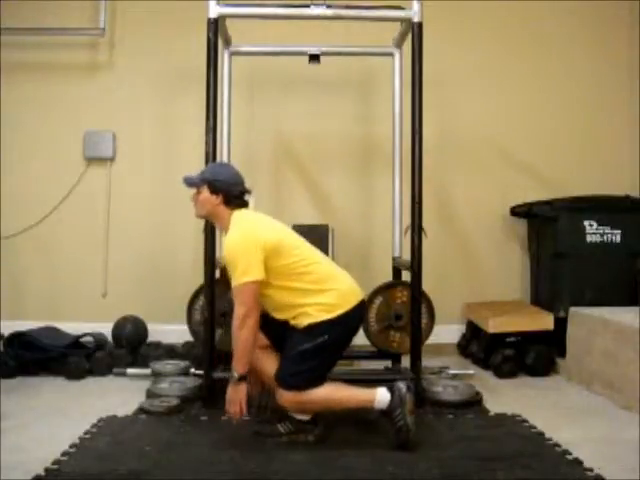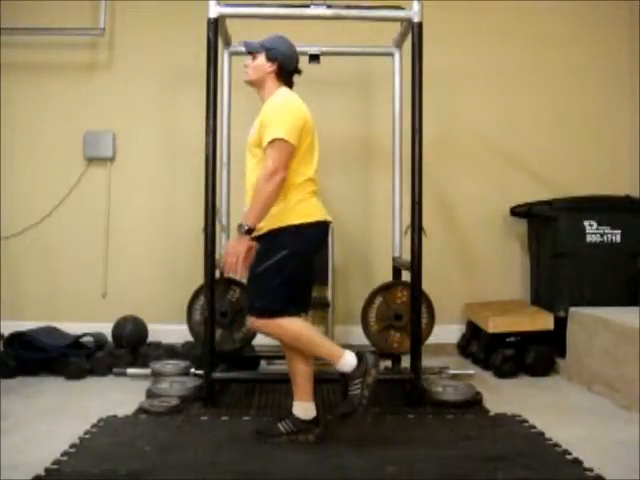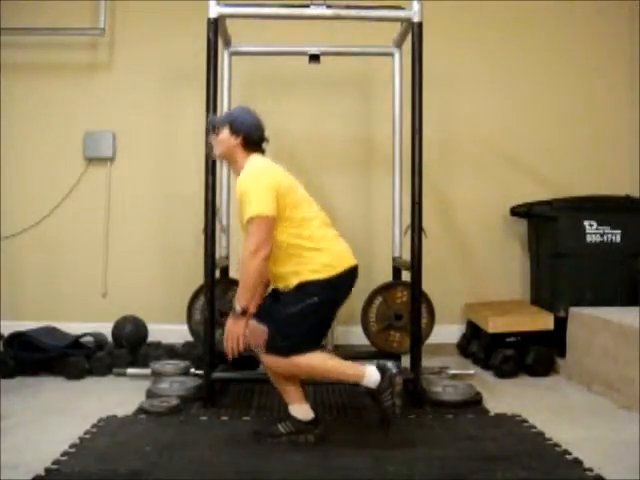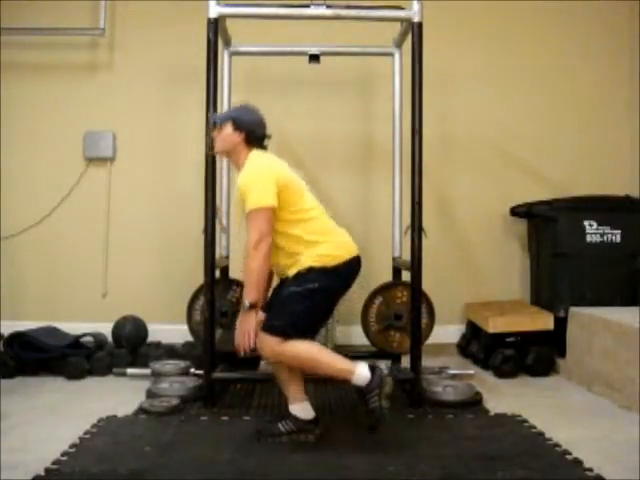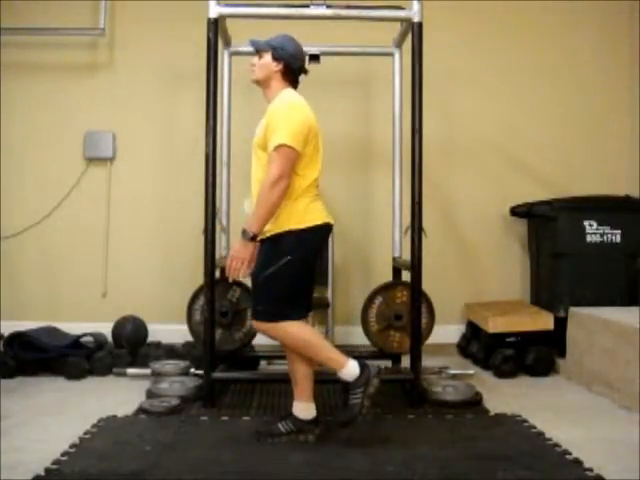
dt=1s
person 1, frame 1
left shoulder: (240, 240)
right shoulder: (248, 225)
left elbow: (244, 315)
right elbow: (253, 307)
left wrist: (238, 379)
right wrist: (252, 363)
left hip: (332, 310)
right hip: (326, 301)
left knee: (290, 394)
right knee: (252, 340)
left ankle: (387, 398)
right ankle: (302, 419)
person 1, frame 2
left shoulder: (282, 105)
right shoulder: (276, 107)
left elbow: (274, 174)
left wrist: (243, 231)
right wrist: (256, 237)
left hip: (293, 226)
right hip: (292, 226)
left knee: (264, 316)
right knee: (287, 321)
left ankle: (352, 363)
right ankle: (304, 417)
person 1, frame 3
left shoulder: (254, 176)
right shoulder: (258, 171)
left elbow: (258, 250)
right elbow: (262, 250)
left wrist: (238, 312)
right wrist: (251, 306)
left hip: (323, 272)
right hip: (312, 270)
left knee: (279, 357)
right knee: (258, 335)
left ankle: (374, 377)
right ankle: (302, 418)
person 1, frame 4
left shoulder: (256, 171)
right shoulder: (259, 168)
left elbow: (260, 244)
right elbow: (266, 247)
left wrist: (249, 308)
right wrist: (258, 301)
left hip: (327, 262)
right hip: (319, 260)
left knee: (272, 343)
right knee: (267, 331)
left ankle: (364, 376)
right ankle: (302, 417)
person 1, frame 5
left shoulder: (287, 108)
right shoulder: (282, 108)
left elbow: (277, 180)
left wrist: (247, 236)
right wrist: (257, 238)
left hip: (294, 230)
right hip: (293, 229)
left knee: (269, 320)
right knee: (287, 322)
left ankle: (354, 372)
right ankle: (304, 416)
